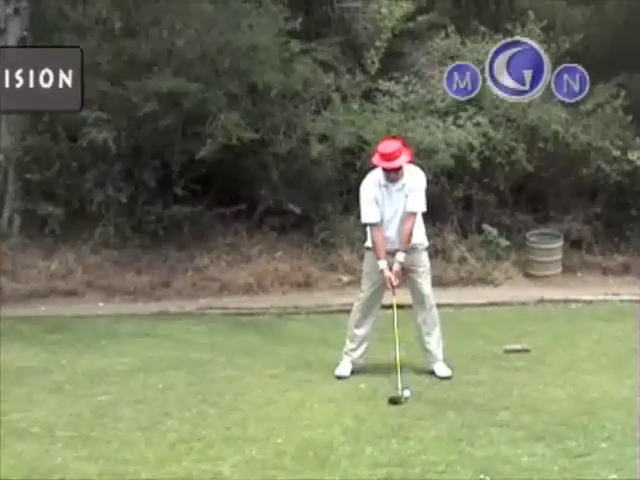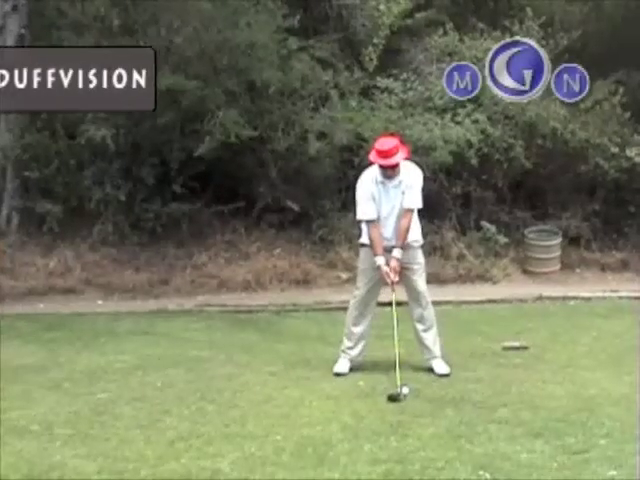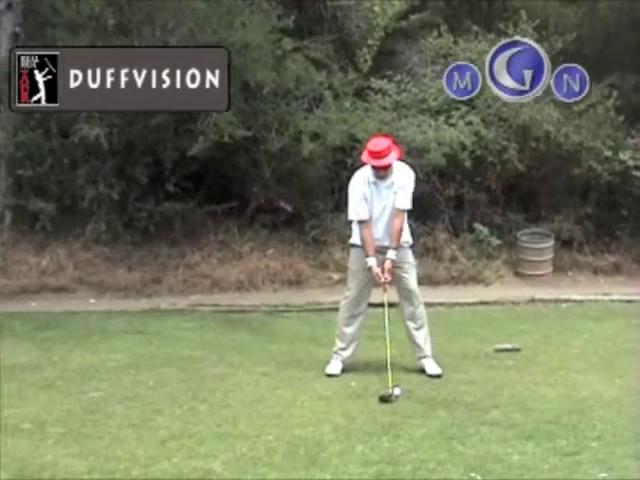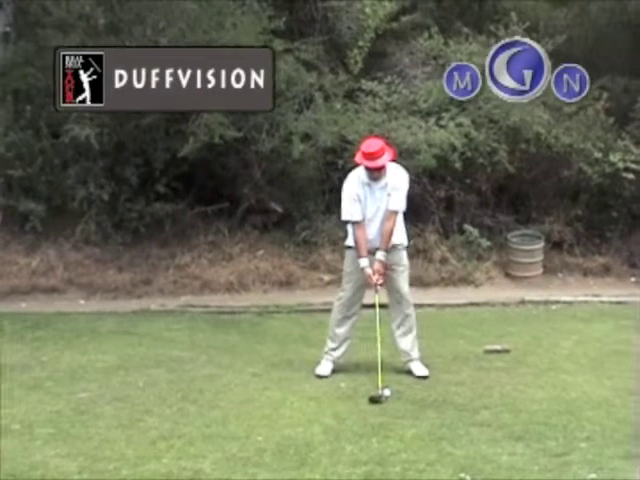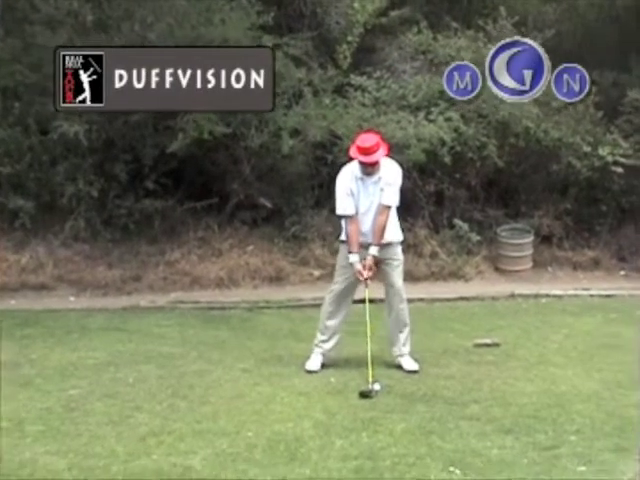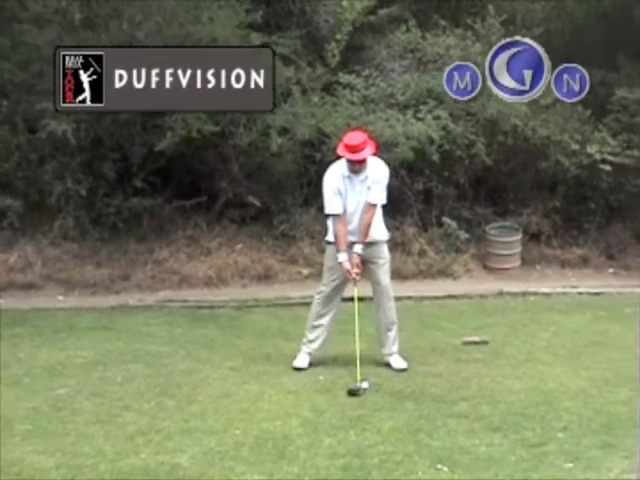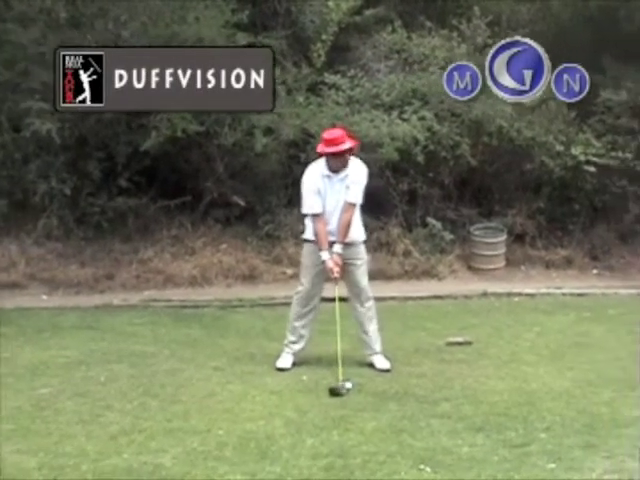
dt=0.3s
person 1, frame 1
left shoulder: (416, 177)
right shoulder: (370, 184)
left elbow: (409, 220)
right elbow: (375, 228)
left wrist: (399, 259)
right wrist: (383, 265)
left hip: (413, 248)
right hip: (379, 249)
left knee: (425, 301)
right knee: (365, 302)
left ankle: (436, 359)
right ankle: (349, 357)
person 1, frame 2
left shoulder: (413, 173)
right shoulder: (366, 181)
left elbow: (406, 216)
right elbow: (372, 224)
left wrist: (396, 255)
right wrist: (380, 261)
left hip: (407, 245)
right hip: (374, 246)
left knee: (421, 299)
right knee: (361, 300)
left ankle: (434, 356)
right ankle: (347, 355)
person 1, frame 3
left shoulder: (405, 174)
right shoulder: (358, 181)
left elbow: (398, 217)
right elbow: (364, 225)
left wrist: (391, 256)
right wrist: (372, 262)
left hip: (398, 246)
right hip: (364, 247)
left knee: (412, 298)
right knee: (352, 300)
left ankle: (425, 356)
right ankle: (339, 356)
person 1, frame 4
left shoulder: (399, 175)
right shoulder: (352, 182)
left elbow: (390, 219)
right elbow: (357, 226)
left wrist: (380, 258)
right wrist: (364, 263)
left hip: (393, 247)
right hip: (359, 248)
left knee: (403, 301)
right knee: (346, 301)
left ankle: (412, 358)
right ankle: (330, 357)
person 1, frame 5
left shoulder: (393, 170)
right shoulder: (346, 176)
left elbow: (383, 213)
right elbow: (350, 220)
left wrist: (374, 252)
right wrist: (355, 257)
left hip: (388, 243)
right hip: (354, 242)
left knee: (397, 296)
right knee: (338, 295)
left ankle: (402, 352)
right ankle: (320, 350)
person 1, frame 6
left shoulder: (379, 169)
right shoulder: (333, 175)
left elbow: (369, 212)
right elbow: (338, 219)
left wrist: (358, 251)
right wrist: (343, 257)
left hip: (374, 241)
right hip: (340, 241)
left knee: (384, 293)
right knee: (326, 294)
left ankle: (391, 351)
right ankle: (307, 350)
person 1, frame 7
left shoulder: (358, 169)
right shoulder: (312, 175)
left elbow: (348, 211)
right elbow: (318, 219)
left wrist: (338, 250)
right wrist: (325, 256)
left hip: (351, 241)
right hip: (317, 241)
left knee: (363, 294)
right knee: (305, 294)
left ankle: (374, 351)
right ankle: (290, 350)
